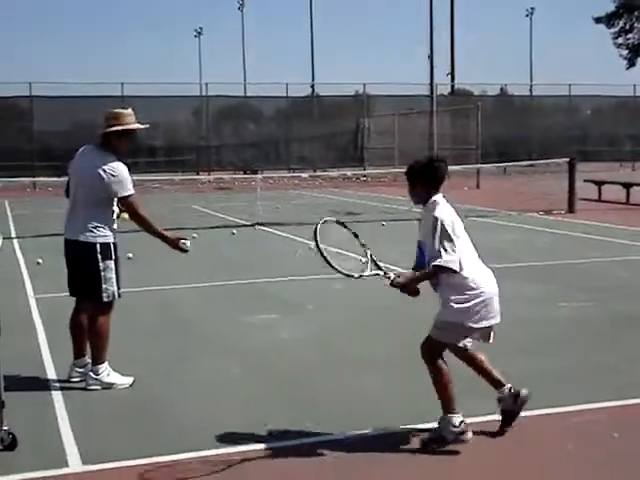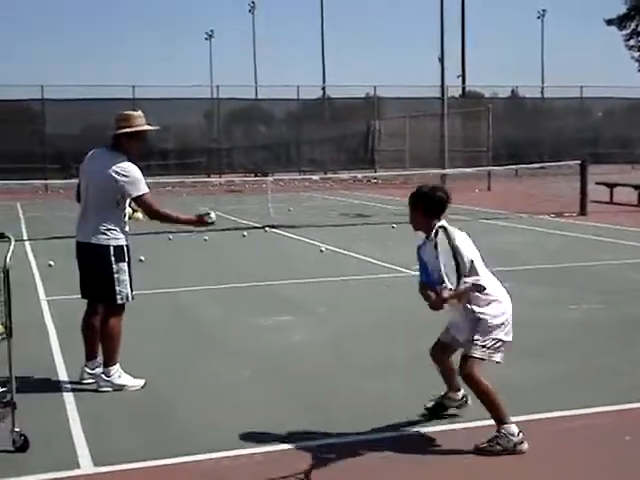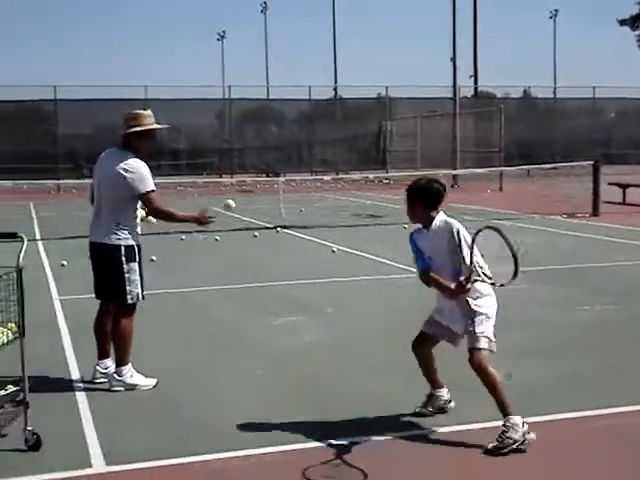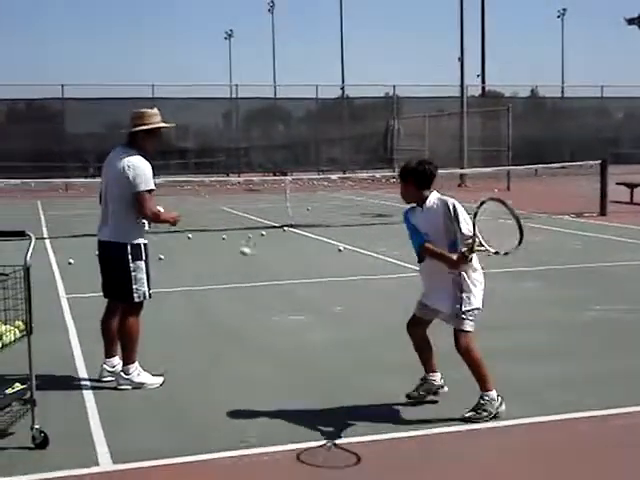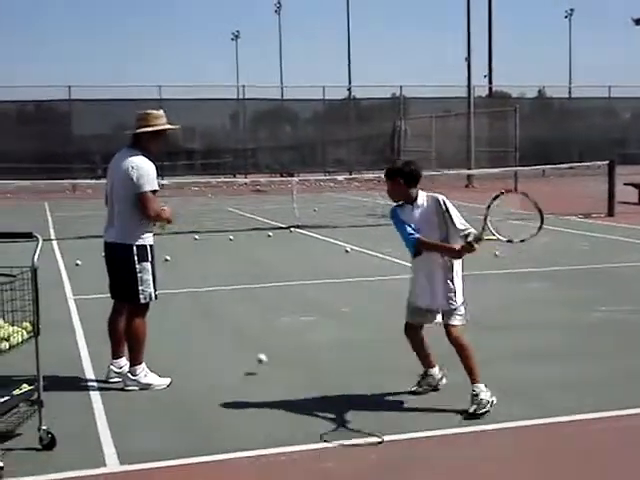
dt=0.2s
person 1, frame 1
left shoulder: (82, 154)
right shoulder: (115, 169)
left elbow: (69, 191)
right elbow: (136, 214)
right wrist: (167, 238)
left hip: (73, 239)
right hip: (96, 242)
left knee: (83, 304)
right knee: (102, 307)
left ankle: (80, 364)
right ankle: (99, 371)
person 1, frame 2
left shoulder: (92, 156)
right shoulder: (125, 169)
left elbow: (80, 196)
right elbow: (153, 211)
right wrist: (192, 220)
left hip: (85, 242)
right hip: (108, 245)
left knee: (95, 306)
right knee: (113, 309)
left ankle: (91, 366)
right ankle: (110, 373)
person 1, frame 3
left shoulder: (105, 157)
right shoulder: (134, 167)
right elbow: (156, 210)
right wrist: (193, 218)
left hip: (98, 241)
right hip: (120, 245)
left knee: (107, 306)
right knee: (125, 309)
left ankle: (104, 365)
right ankle: (122, 373)
person 1, frame 4
left shoulder: (113, 157)
right shoulder: (138, 164)
right elbow: (147, 212)
right wrist: (169, 218)
left hip: (107, 240)
right hip: (127, 243)
left knee: (115, 304)
right knee: (132, 307)
left ankle: (111, 364)
right ankle: (129, 371)
person 1, frame 5
left shoulder: (119, 158)
right shoulder: (142, 165)
right elbow: (150, 211)
right wrist: (165, 215)
left hip: (114, 241)
right hip: (134, 245)
left knee: (121, 306)
right knee: (138, 308)
left ankle: (118, 364)
right ankle: (136, 372)
person 2, frame 1
left shoulder: (438, 216)
right shoulder: (436, 213)
left elbow: (448, 263)
right elbow: (424, 263)
left wrist: (413, 279)
right wrist: (411, 279)
left hip: (469, 294)
right hip: (482, 290)
left knee: (431, 351)
right knee: (460, 348)
left ankle: (453, 424)
right ankle: (509, 393)
person 2, frame 2
left shoulder: (454, 239)
right shoulder: (424, 248)
left elbow: (476, 282)
right elbow: (428, 284)
left wrist: (450, 297)
right wrist: (434, 297)
left hip: (489, 309)
right hip: (468, 312)
left knee: (468, 369)
right knee: (438, 353)
left ankle: (510, 434)
right ankle: (455, 395)
person 2, frame 3
left shoulder: (452, 228)
right shoulder: (416, 237)
left elbow: (476, 269)
right elbow: (424, 272)
left wrist: (462, 288)
right wrist: (447, 287)
left hip: (475, 301)
right hip: (450, 304)
left knee: (477, 360)
right knee: (420, 345)
left ankle: (515, 425)
right ankle: (440, 396)
person 2, frame 4
left shoulder: (448, 205)
right shoulder: (410, 215)
left elbow: (471, 239)
right elbow: (422, 246)
left wrist: (463, 257)
right wrist: (447, 258)
left hip: (463, 282)
right hip: (436, 283)
left knee: (463, 343)
right knee: (415, 327)
left ankle: (491, 398)
right ankle: (433, 379)
person 2, frame 5
left shoulder: (437, 202)
right shoulder: (397, 213)
left elbow: (464, 231)
right elbow: (415, 241)
left wrist: (465, 245)
right wrist: (446, 248)
left hip: (447, 278)
right hip: (421, 280)
left knee: (454, 334)
right knee: (412, 330)
left ankle: (481, 391)
right ankle: (433, 373)
